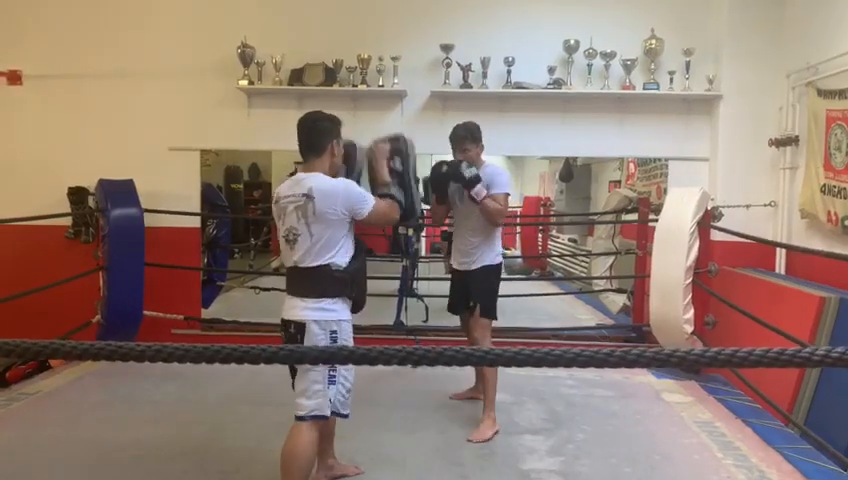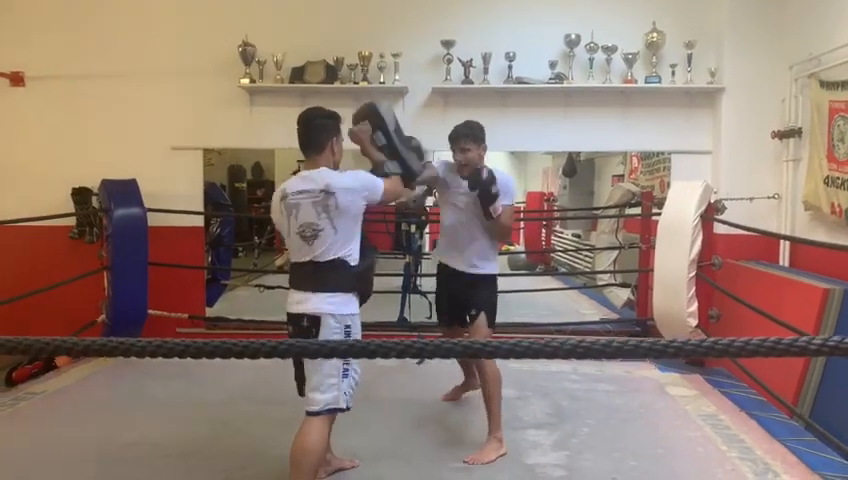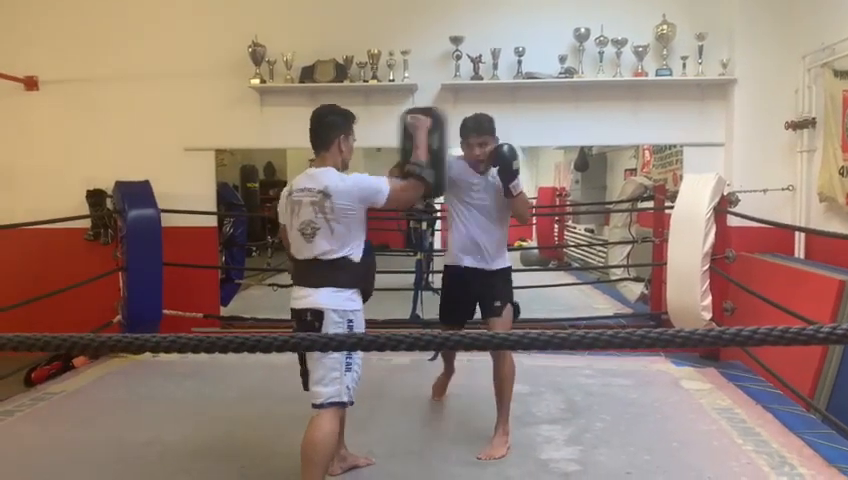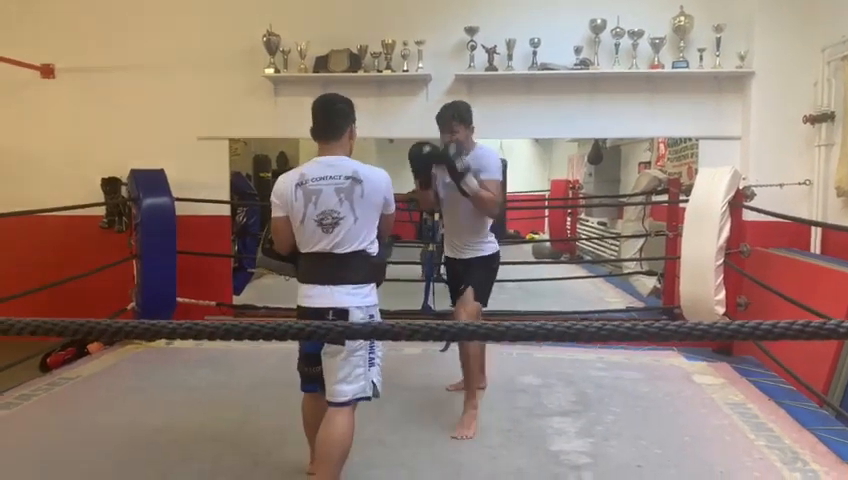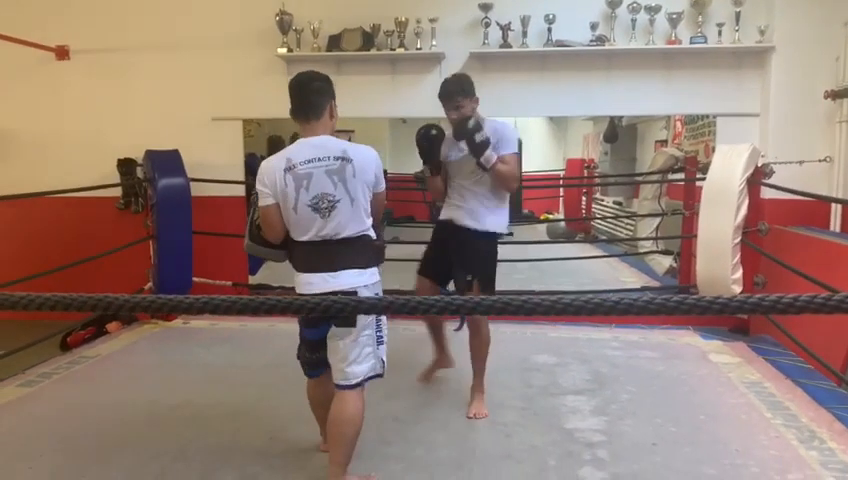
dt=0.7s
person 1, frame 1
left shoulder: (283, 192)
right shoulder: (338, 190)
right elbow: (391, 213)
right wrist: (380, 164)
left hip: (299, 309)
right hip: (324, 314)
left knee: (324, 399)
right knee: (311, 413)
person 1, frame 2
left shoulder: (283, 192)
right shoulder: (351, 183)
right elbow: (397, 186)
right wrist: (368, 146)
left hip: (302, 304)
right hip: (334, 307)
left knee: (327, 394)
right knee: (322, 407)
person 1, frame 3
left shoulder: (293, 189)
right shoulder: (353, 185)
right elbow: (415, 187)
right wrist: (421, 137)
left hip: (304, 300)
right hip: (337, 304)
left knee: (335, 388)
right knee: (329, 402)
person 1, frame 4
left shoulder: (287, 183)
right shoulder: (377, 179)
left elbow: (283, 246)
left hip: (310, 297)
right hip: (355, 300)
left knee: (315, 388)
right knee: (343, 400)
person 1, frame 5
left shoulder: (272, 167)
right shoulder: (365, 157)
left elbow: (274, 235)
left hip: (309, 283)
right hip: (357, 280)
left knee: (318, 371)
right knee: (350, 382)
left ankle: (329, 437)
person 2, frame 1
left shoulder: (496, 174)
right shoulder: (453, 177)
left elbow: (498, 217)
right elbow: (437, 219)
left wrist: (474, 186)
right wrist: (439, 191)
left hip: (486, 265)
right hip: (460, 264)
left knee: (480, 335)
right knee: (469, 330)
left ankle: (489, 416)
right ankle: (479, 386)
person 2, frame 2
left shoulder: (501, 180)
right shoulder: (443, 171)
left elbow: (504, 235)
right elbow: (415, 179)
left wrist: (490, 200)
left hip: (481, 274)
right hip: (448, 269)
left knee: (481, 345)
right knee: (451, 335)
left ankle: (496, 438)
right ankle: (469, 379)
person 2, frame 3
left shoulder: (507, 167)
right shoulder: (451, 166)
left elbow: (524, 215)
left wrist: (510, 175)
left hip: (495, 268)
right hip: (458, 267)
right knee: (449, 335)
left ankle: (502, 431)
right ankle: (447, 371)
person 2, frame 4
left shoulder: (486, 157)
right shoulder: (441, 161)
left elbow: (492, 207)
right elbow: (430, 206)
left wrist: (463, 178)
right wrist: (421, 176)
left hip: (480, 255)
right hip: (454, 254)
left knee: (465, 321)
right knee: (467, 319)
left ankle: (471, 408)
right ankle: (477, 376)
person 2, frame 5
left shoulder: (501, 131)
right shoulder: (446, 141)
left elbow: (512, 181)
right elbow: (438, 194)
left wrist: (482, 151)
right wrist: (430, 163)
left hip: (482, 231)
right hip: (448, 226)
left knee: (475, 311)
right knee: (424, 294)
left ankle: (478, 390)
right ankle: (442, 354)
